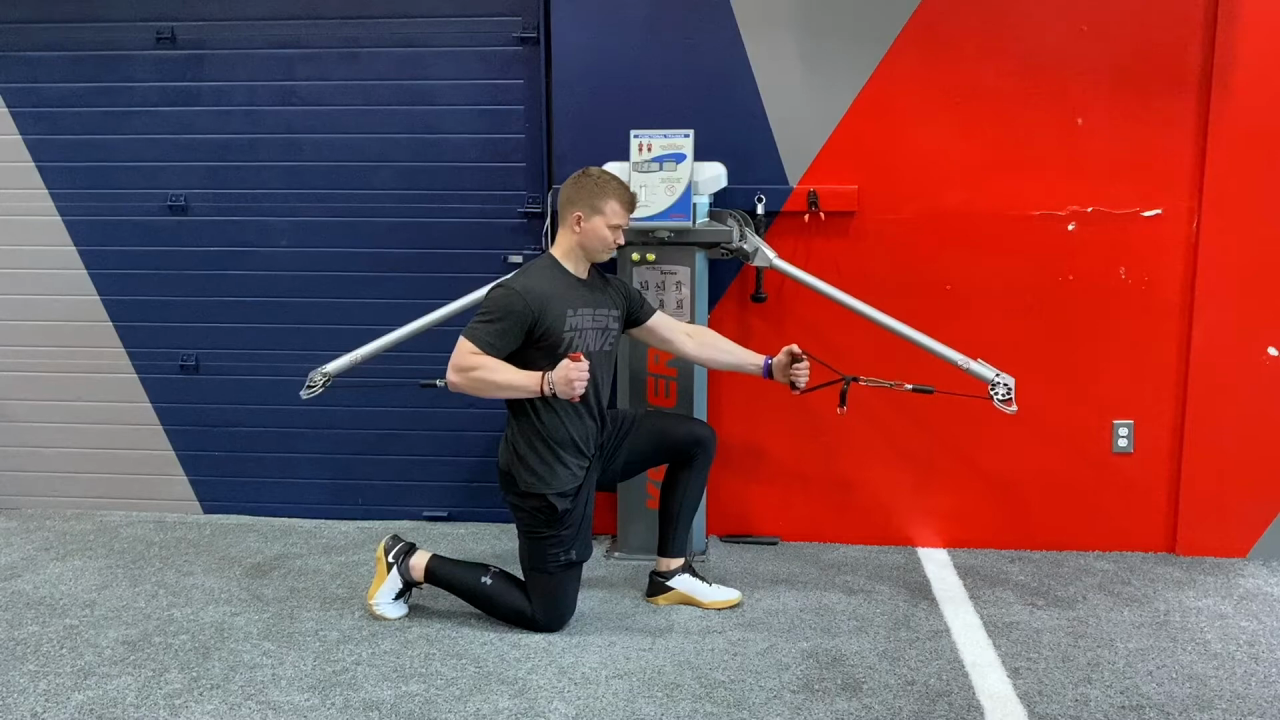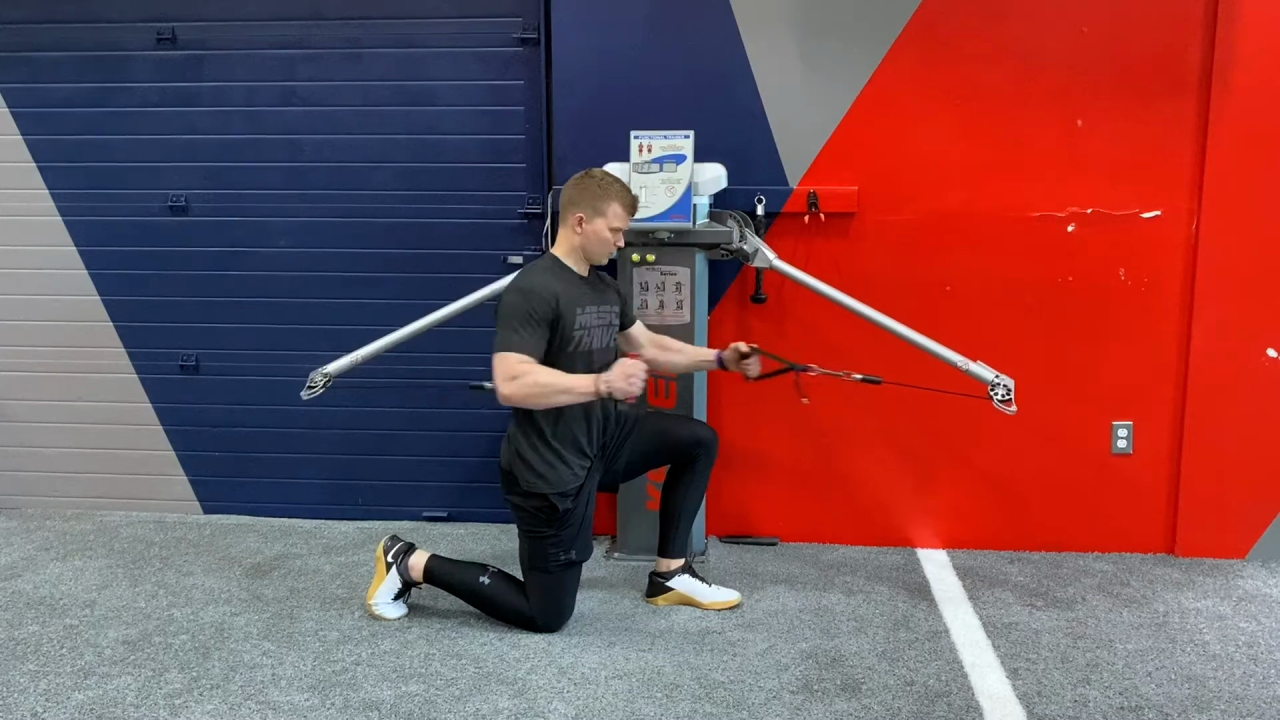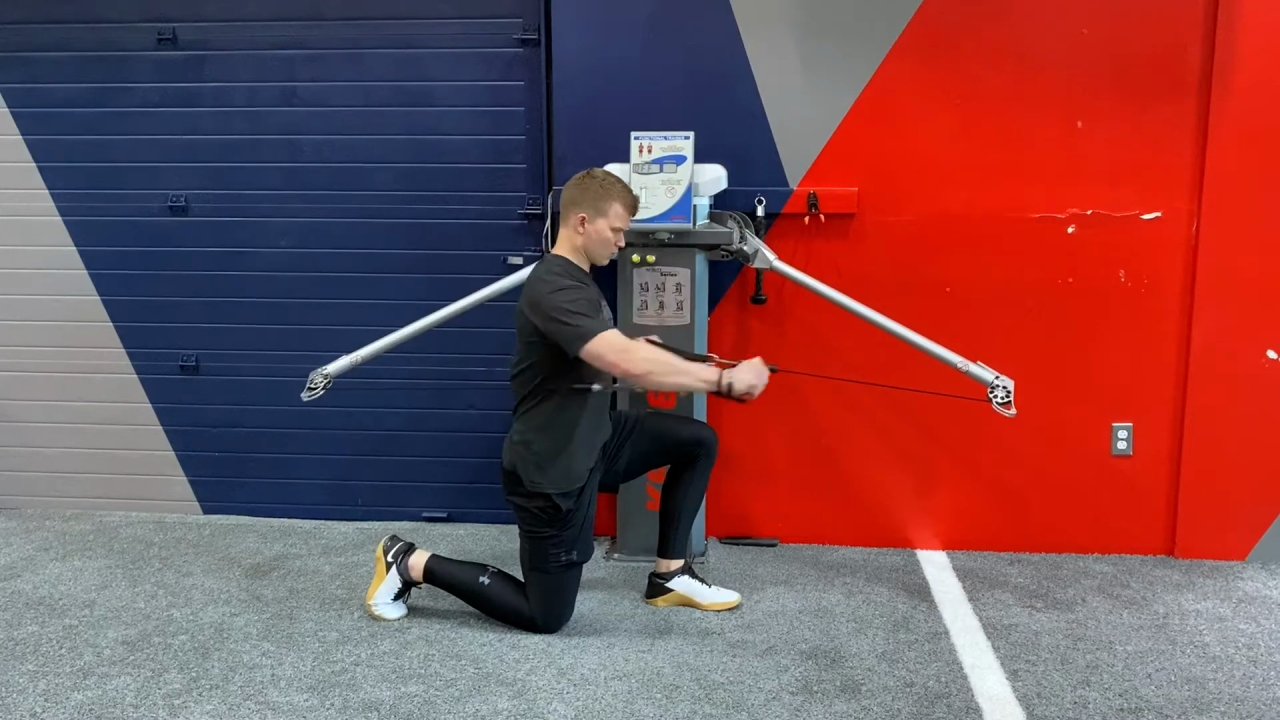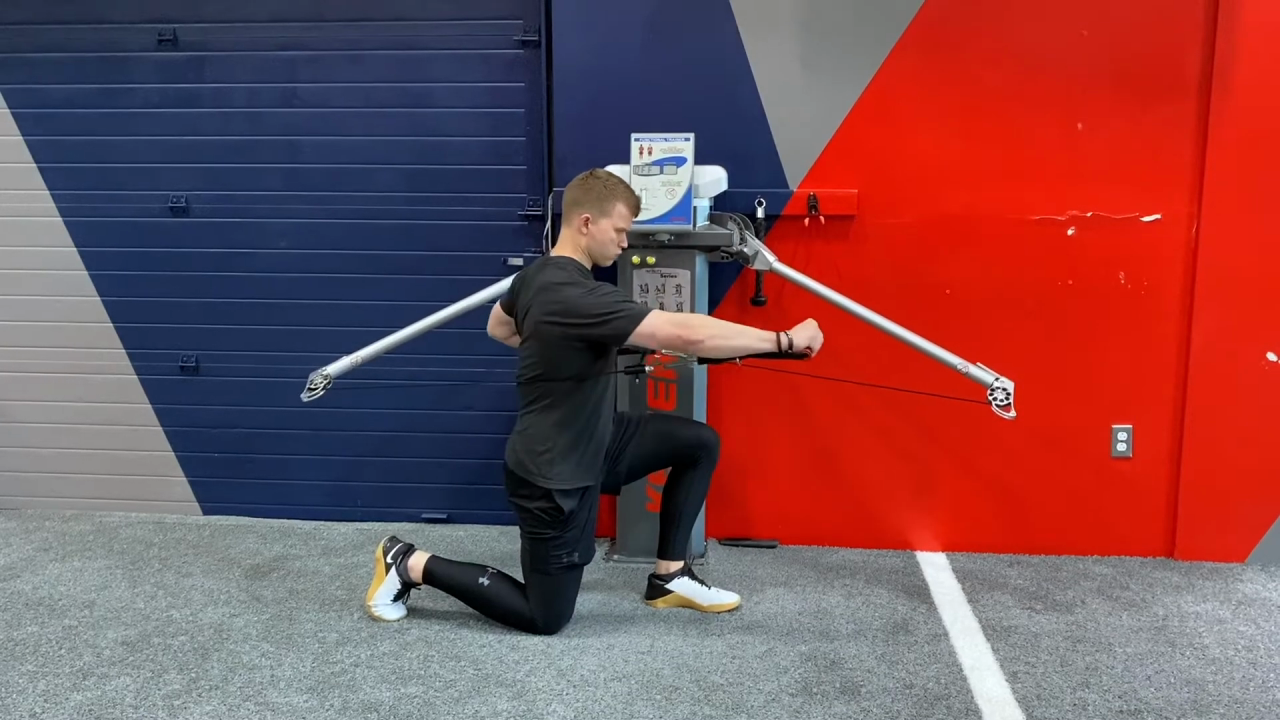
dt=0.3s
person 1, frame 1
left shoulder: (611, 291)
right shoulder: (523, 293)
left elbow: (683, 337)
right elbow: (460, 371)
left wrist: (768, 366)
right wrist: (547, 382)
left hip: (595, 441)
right hip: (545, 471)
left knee: (696, 439)
right knee: (549, 615)
left ankle: (669, 575)
right ankle: (412, 564)
person 1, frame 2
left shoulder: (604, 287)
right shoulder: (532, 291)
left elbow: (647, 347)
right elbow: (512, 385)
left wrist: (719, 359)
right wrist: (604, 383)
left hip: (599, 438)
right hip: (549, 468)
left knee: (697, 440)
right knee: (547, 616)
left ankle: (670, 575)
right ankle: (412, 565)
person 1, frame 3
left shoulder: (569, 277)
right shoulder: (554, 292)
right elbow: (626, 363)
left wrist: (633, 349)
right wrist: (726, 380)
left hip: (595, 439)
right hip: (551, 470)
left knee: (698, 440)
right knee: (546, 616)
left ankle: (668, 576)
right ankle: (411, 564)
person 1, frame 4
left shoulder: (539, 275)
right shoulder: (576, 296)
left elbow: (499, 328)
right elbow: (683, 334)
right wrist: (784, 340)
right hip: (552, 473)
left knee: (699, 443)
right knee: (546, 617)
left ankle: (668, 577)
right ankle: (411, 564)
